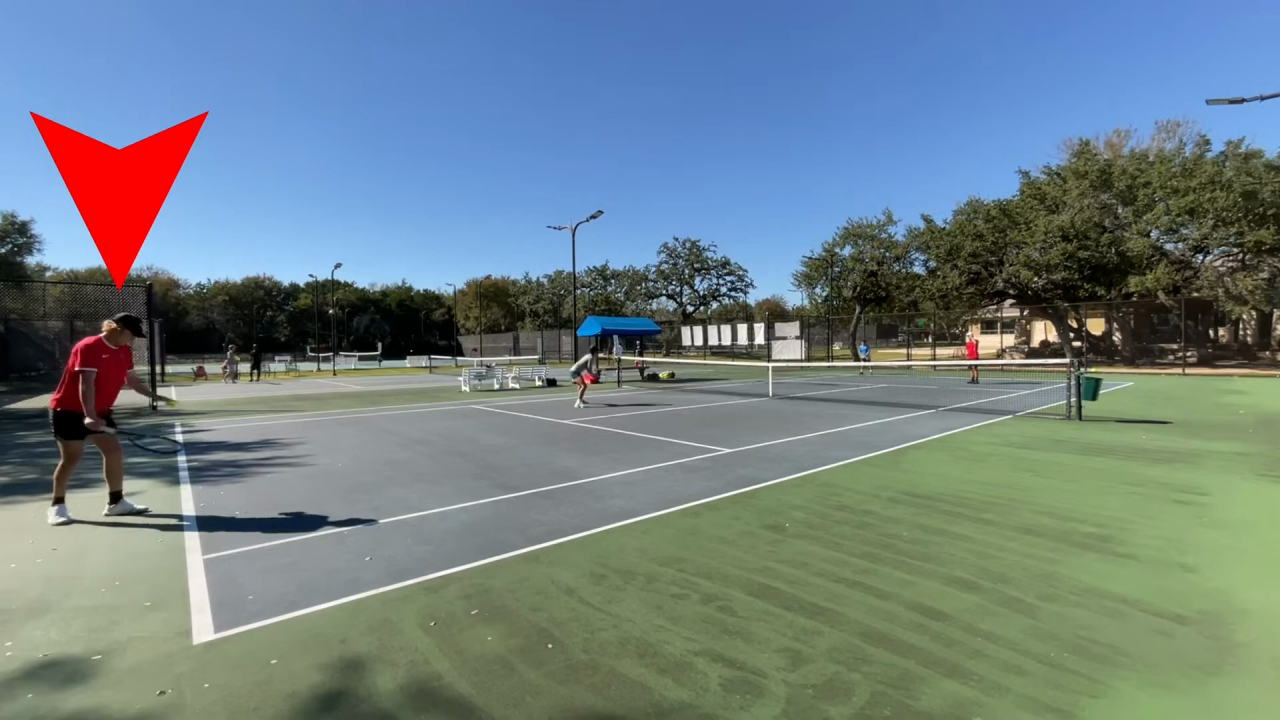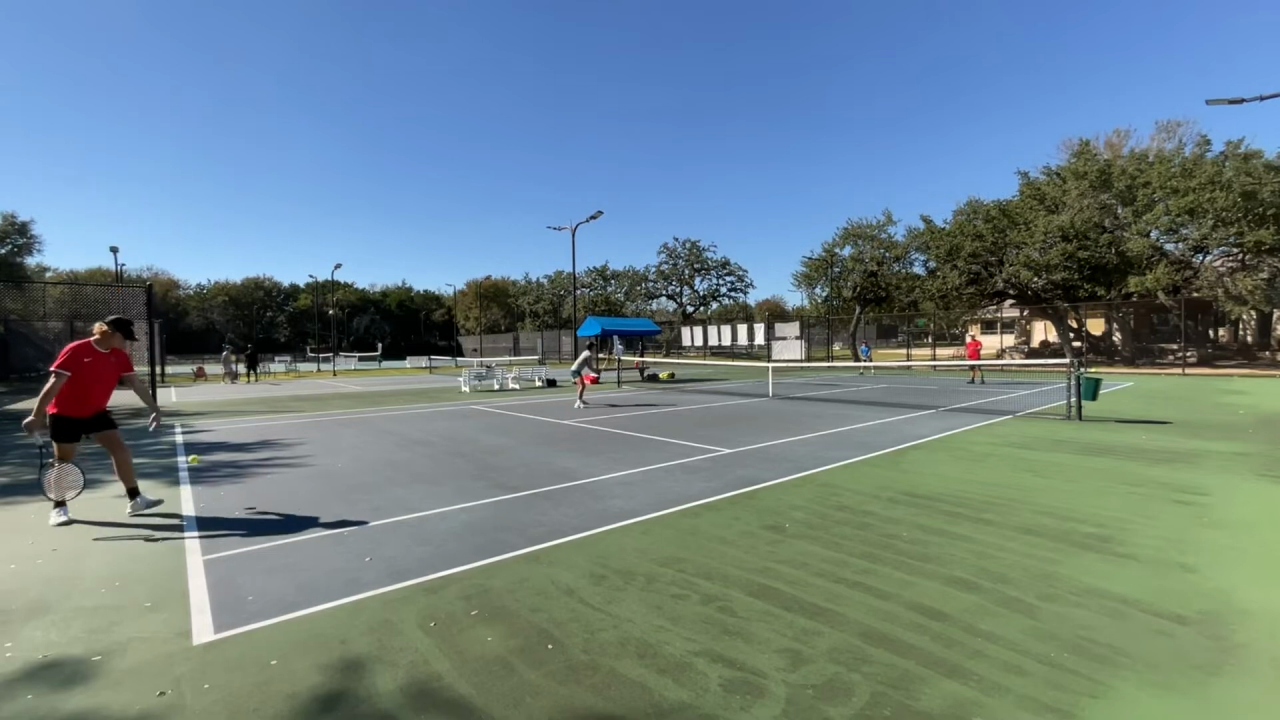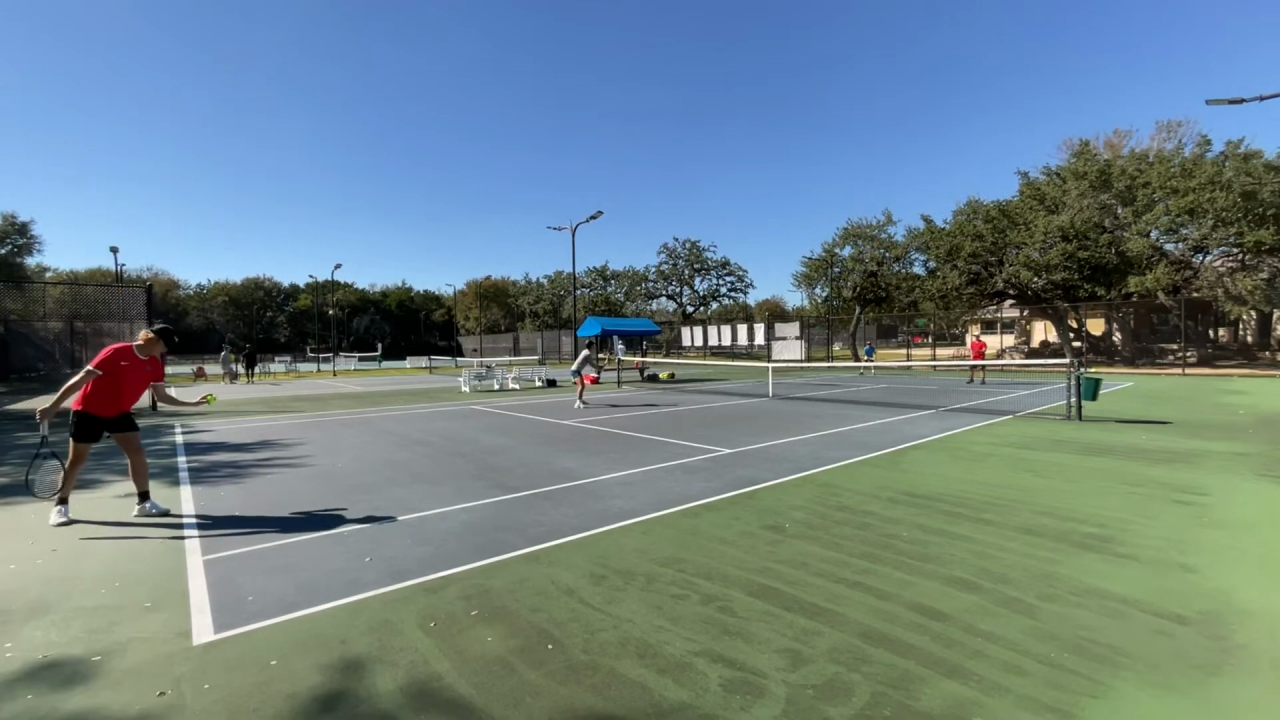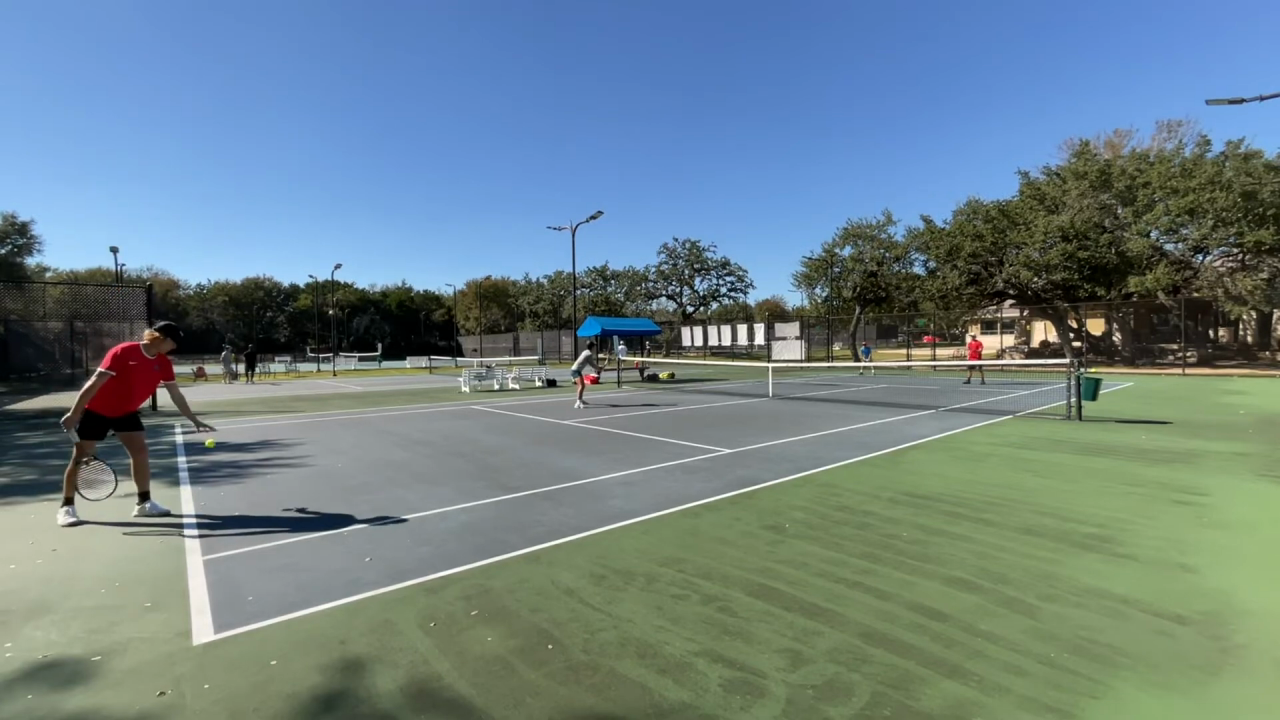
dt=0.4s
person 1, frame 1
left shoulder: (124, 351)
right shoulder: (89, 347)
left elbow: (131, 380)
right elbow: (86, 383)
left wrist: (154, 395)
right wrist: (89, 416)
left hip: (99, 411)
right hip: (70, 411)
left knee: (114, 452)
right knee: (72, 458)
left ankle: (115, 502)
right ankle: (57, 506)
person 1, frame 2
left shoulder: (120, 356)
right shoulder: (75, 351)
left elbow: (137, 385)
right elbow: (54, 385)
left wrist: (154, 409)
right wrist: (37, 416)
left hip: (96, 413)
right hip: (65, 415)
left knee: (121, 450)
right knee: (65, 462)
left ankle: (135, 500)
right ankle: (59, 508)
person 1, frame 3
left shoulder: (155, 364)
right shoulder: (115, 353)
left elbow: (161, 396)
right elbow: (81, 379)
left wrist: (191, 403)
right wrist: (53, 407)
left hip: (120, 413)
right hip: (89, 412)
left knee: (137, 452)
right knee: (77, 460)
left ankle: (144, 503)
right ankle: (60, 506)
person 1, frame 4
left shoulder: (163, 362)
right shoulder: (123, 352)
left elbow: (175, 395)
right elbow: (95, 382)
left wrist: (194, 420)
right wrist: (74, 412)
left hip: (126, 412)
right hip: (96, 411)
left knee: (140, 452)
right knee: (81, 458)
left ankle: (144, 503)
right ankle: (67, 507)
